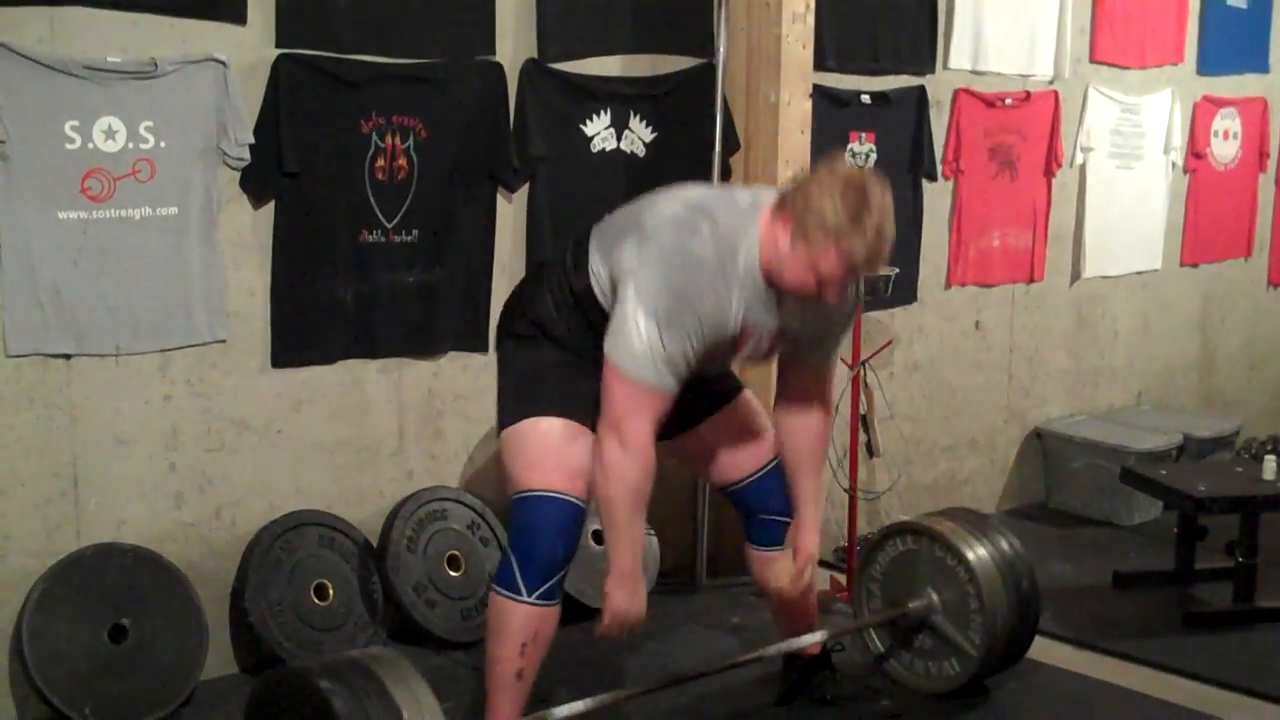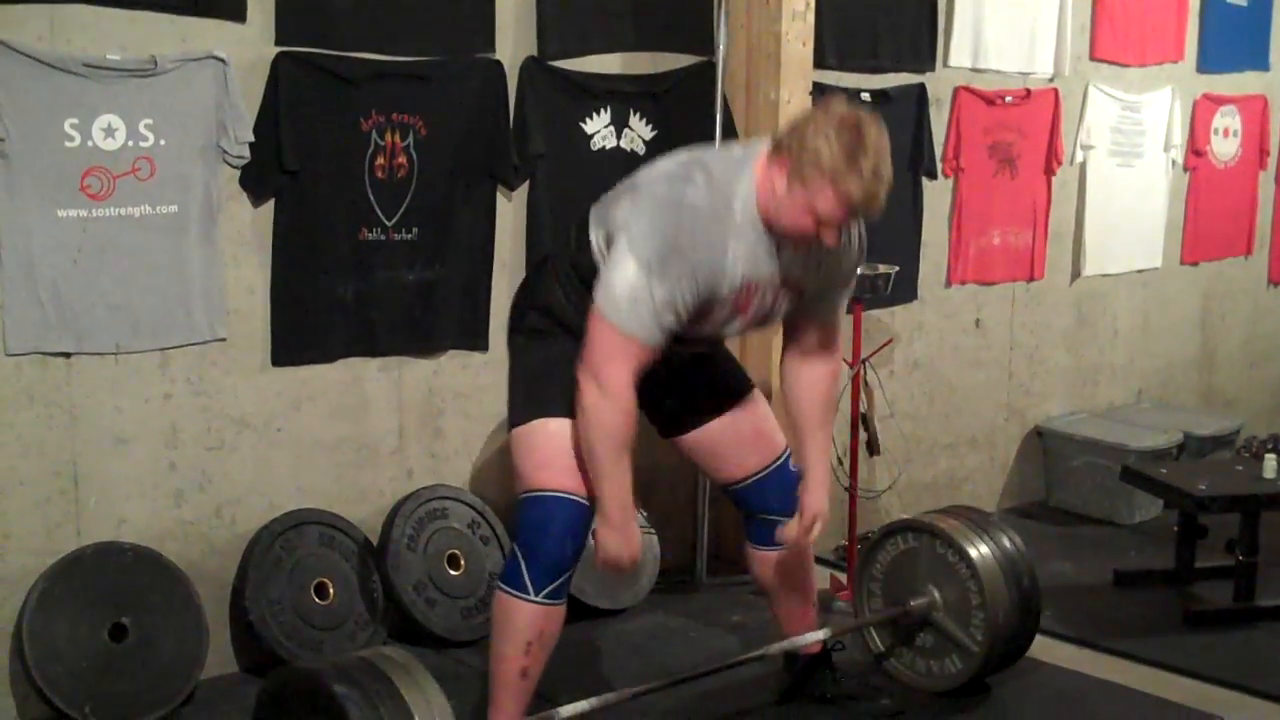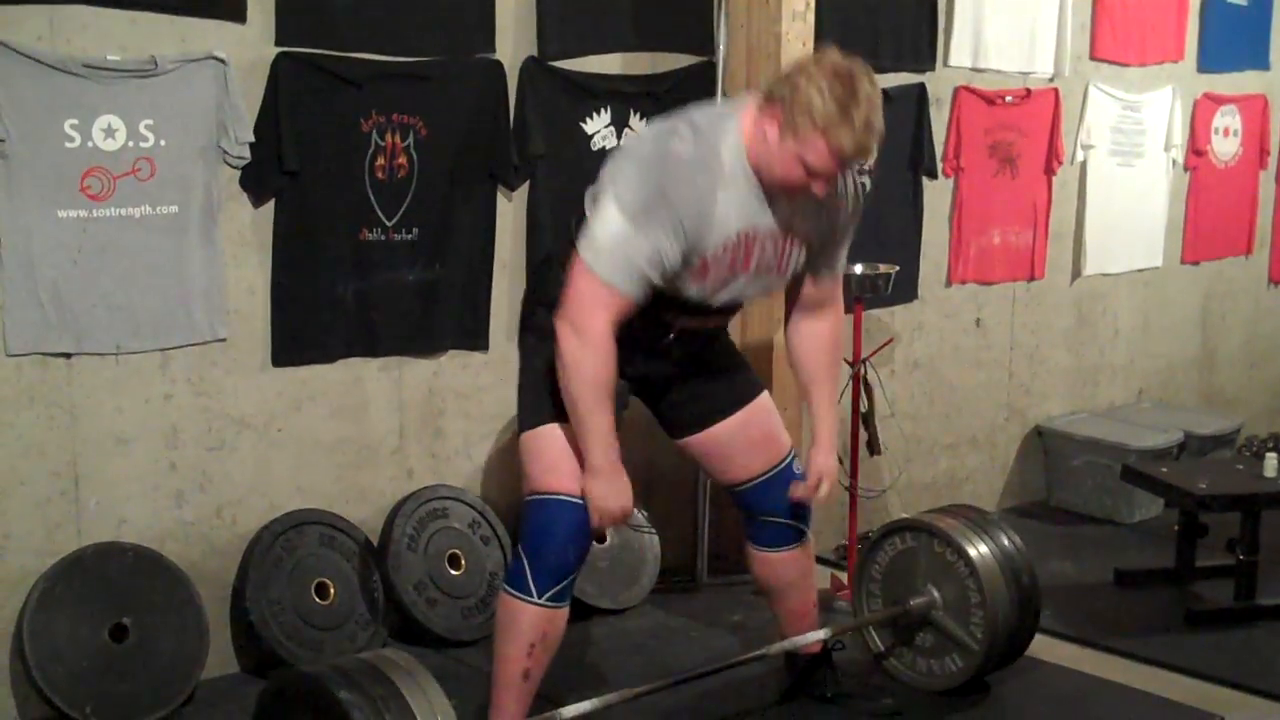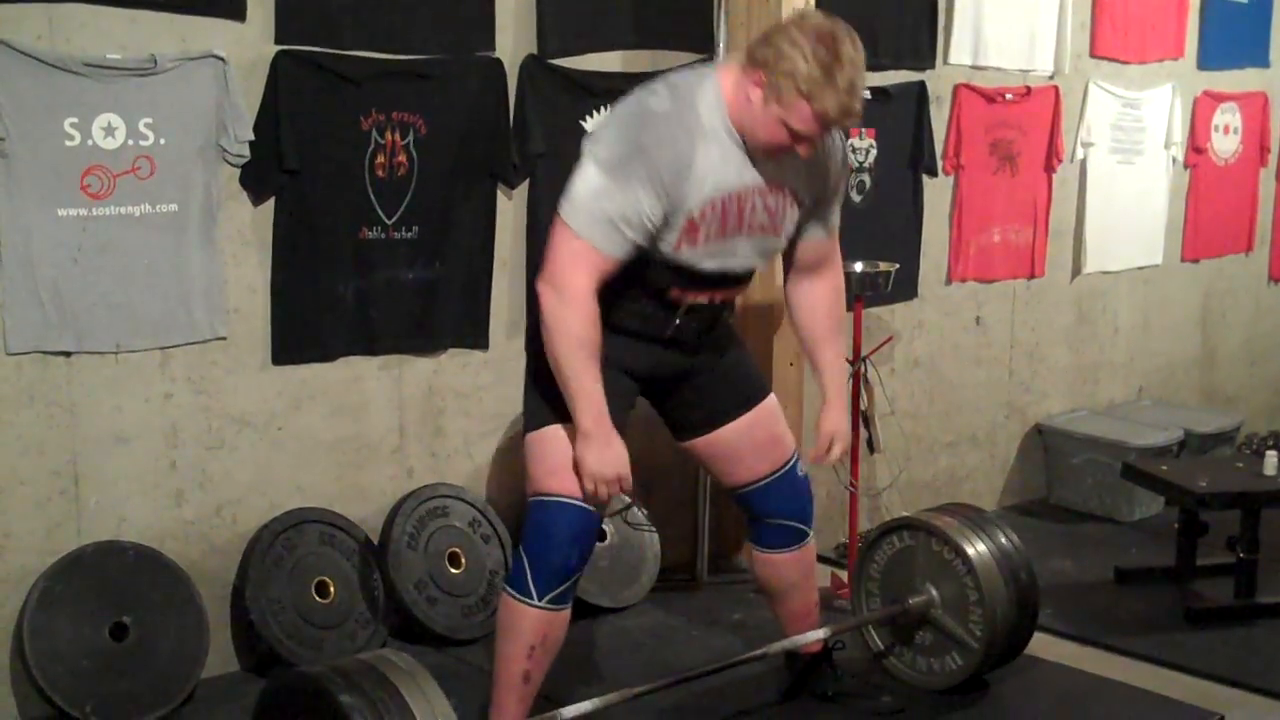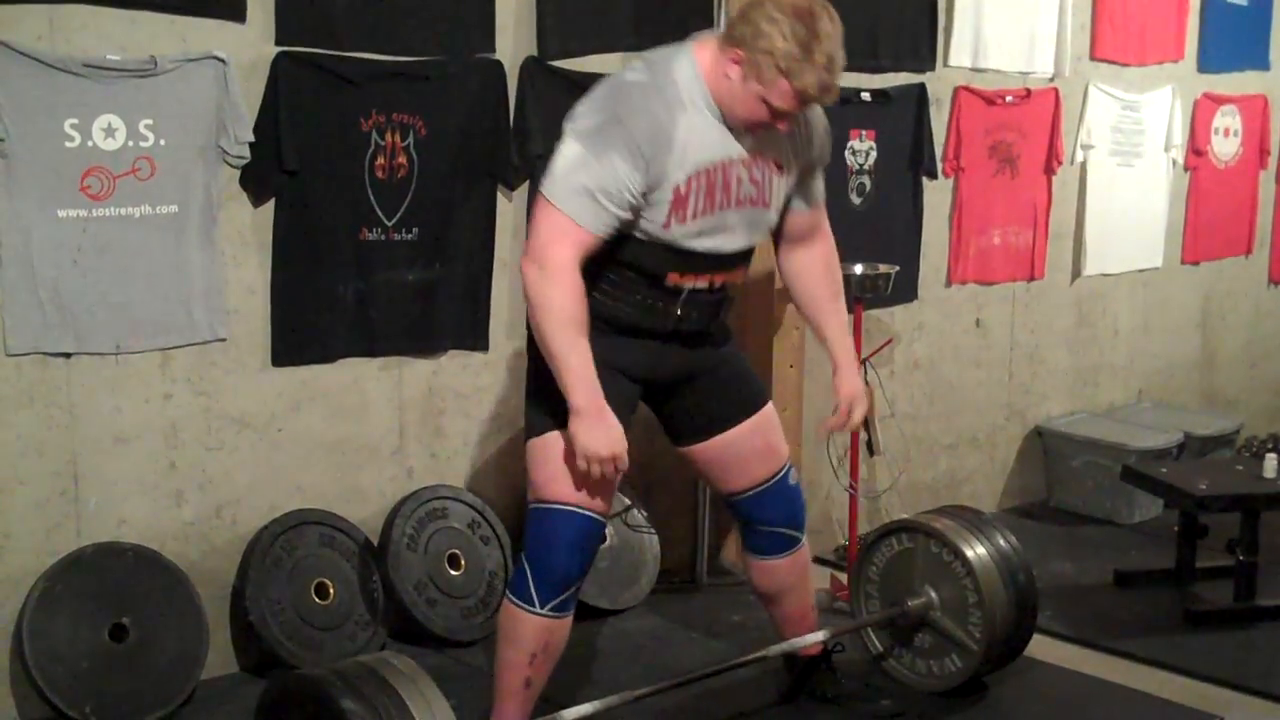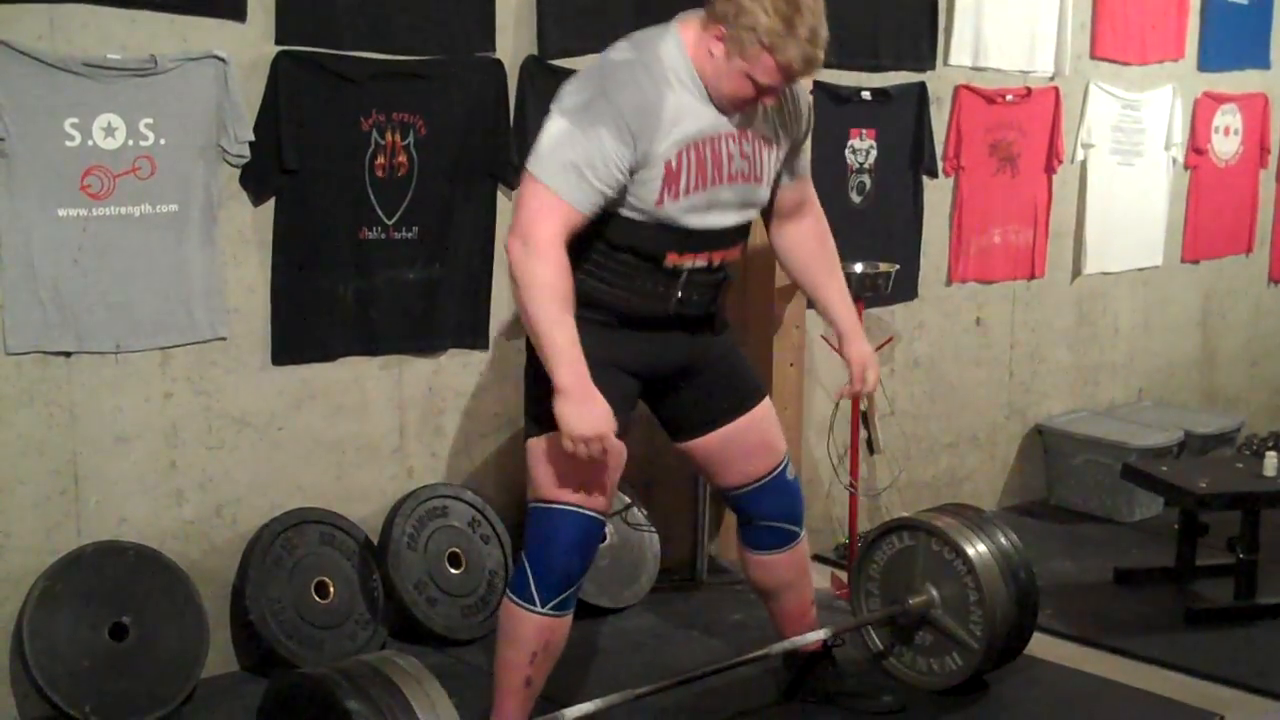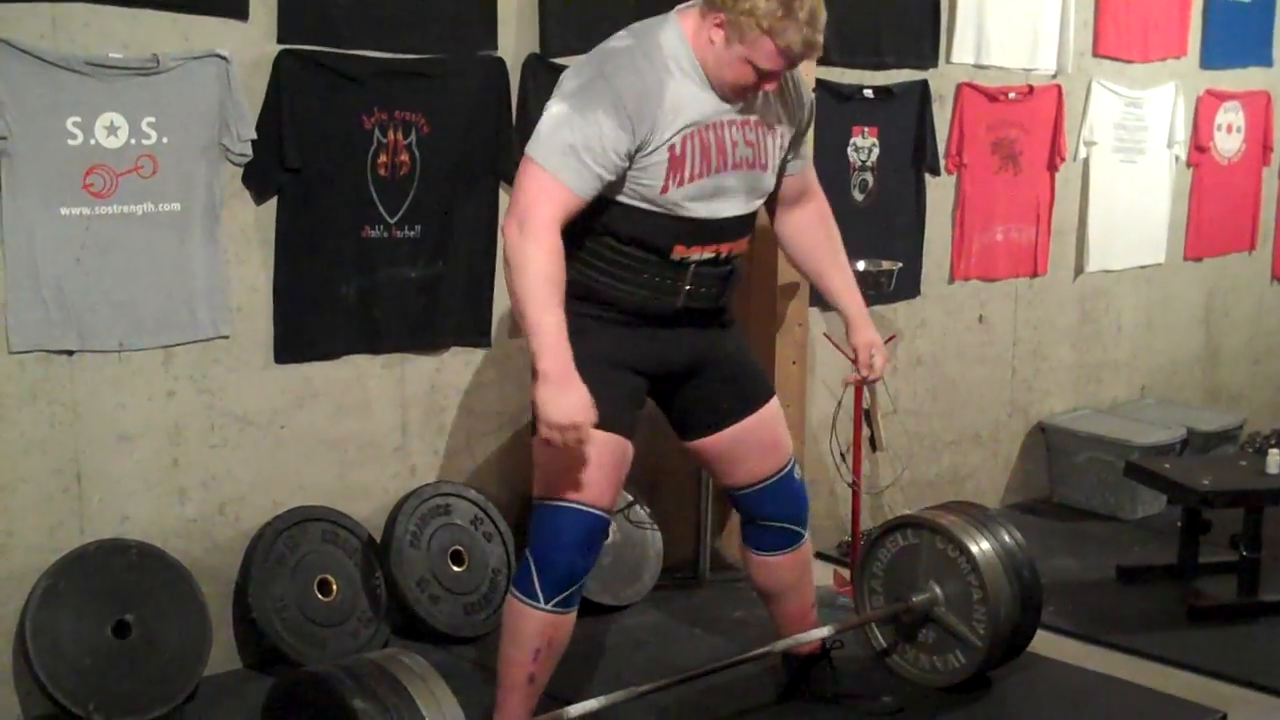
dt=0.1s
person 1, frame 1
left shoulder: (827, 281)
right shoulder: (687, 263)
left elbow: (805, 401)
right elbow: (625, 436)
left wrist: (808, 526)
right wrist: (625, 576)
right hip: (559, 338)
left knee: (775, 490)
right knee: (546, 524)
left ankle: (809, 667)
person 1, frame 2
left shoulder: (832, 235)
right shoulder: (684, 214)
left elbow: (813, 352)
right elbow: (606, 376)
left wrist: (818, 474)
right wrist: (617, 514)
left hip: (682, 343)
right hip: (567, 326)
left knee: (778, 491)
right knee: (556, 521)
left ankle: (811, 667)
person 1, frame 3
left shoulder: (832, 191)
right shoulder: (671, 168)
left elbow: (817, 309)
right elbow: (583, 324)
left wrist: (824, 436)
right wrist: (603, 467)
left hip: (691, 334)
right hip: (581, 315)
left knee: (781, 494)
right knee: (559, 525)
person 1, frame 4
left shoulder: (817, 154)
right shoulder: (655, 134)
left elbow: (815, 271)
right elbow: (566, 285)
left wrist: (836, 392)
right wrist: (594, 431)
left hip: (699, 334)
right hip: (596, 330)
left knee: (782, 495)
right knee: (562, 530)
person 1, frame 5
left shoulder: (801, 127)
right shoulder: (634, 110)
left elbow: (806, 241)
right elbow: (548, 261)
left wrist: (844, 358)
right wrist: (587, 409)
left hip: (697, 333)
right hip: (593, 330)
left knee: (775, 503)
right knee: (563, 536)
person 1, frame 6
left shoulder: (783, 103)
right shoulder: (620, 91)
left elbow: (796, 215)
right elbow: (534, 239)
left wrist: (849, 328)
right wrist: (572, 386)
left hip: (694, 328)
right hip: (594, 326)
left knee: (772, 497)
right knee: (564, 535)
person 1, frame 7
left shoulder: (784, 93)
right shoulder: (619, 78)
left elbow: (799, 204)
right elbow: (530, 223)
left wrist: (855, 314)
right wrist: (558, 374)
left hip: (703, 324)
right hip: (599, 324)
left knee: (778, 497)
right knee: (568, 533)
